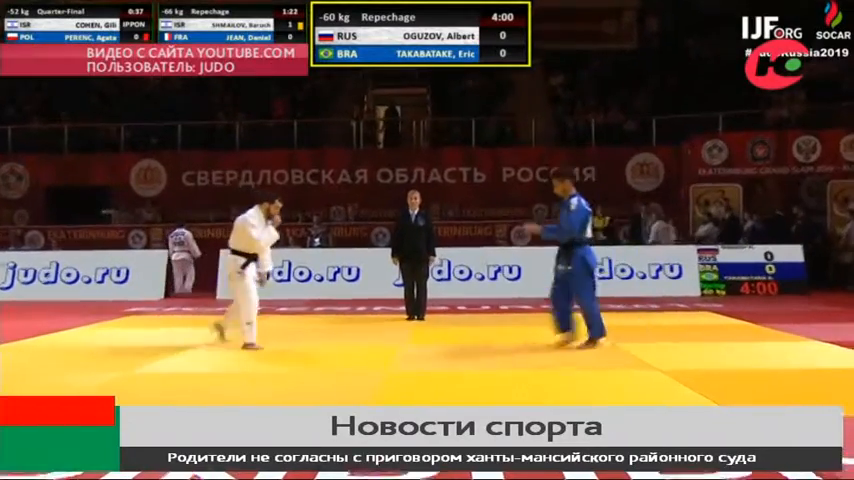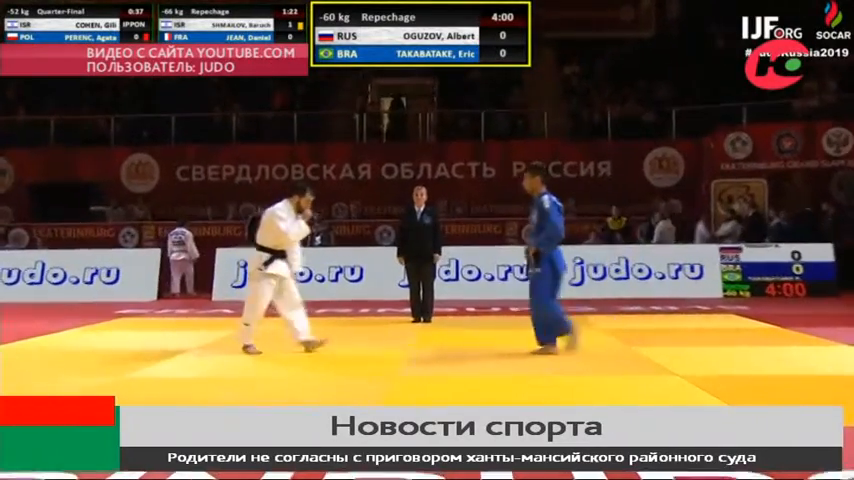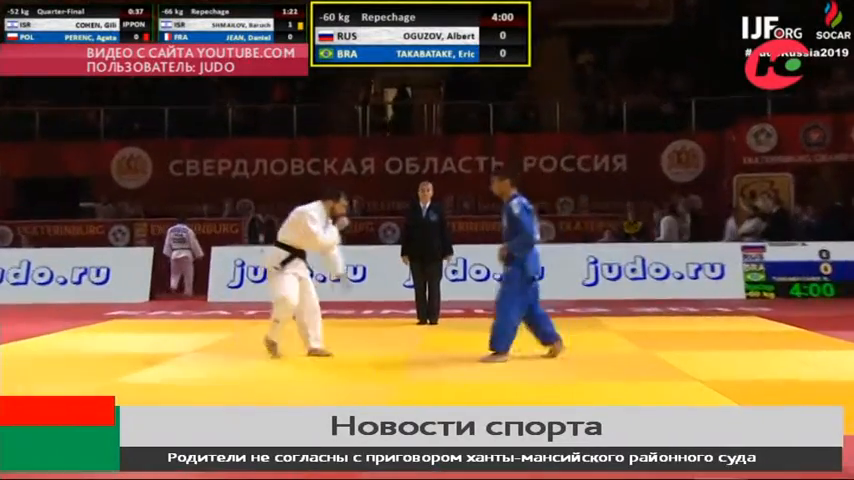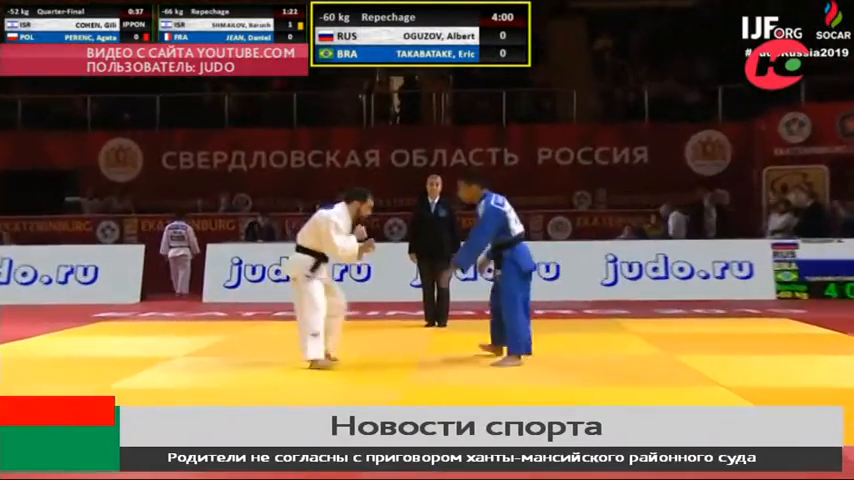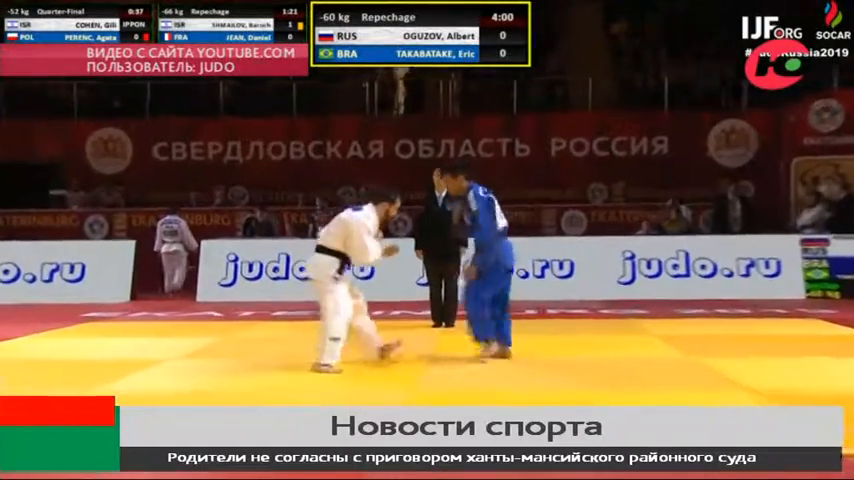
dt=0.3s
person 1, frame 1
left shoulder: (578, 205)
right shoulder: (568, 203)
left elbow: (568, 230)
right elbow: (563, 229)
left wrist: (541, 230)
right wrist: (542, 230)
left hip: (578, 256)
right hip: (567, 257)
left knee: (585, 298)
right knee: (559, 296)
left ankle: (596, 337)
right ankle: (568, 332)
person 1, frame 2
left shoulder: (548, 203)
right shoulder: (539, 202)
left elbow: (556, 231)
left wrist: (537, 245)
right wrist: (534, 246)
left hip: (548, 259)
right hip: (540, 259)
left knee: (544, 302)
right knee: (538, 304)
left ankle: (568, 333)
right ankle: (548, 343)
person 1, frame 3
left shoulder: (517, 206)
right shoulder: (513, 204)
left elbow: (527, 236)
left wrist: (508, 249)
right wrist: (508, 249)
left hip: (521, 262)
right hip: (522, 261)
left knee: (507, 306)
right knee: (529, 305)
left ankle: (500, 351)
right ankle: (554, 341)
person 1, frame 4
left shoulder: (488, 207)
right shoulder: (493, 200)
left elbow: (477, 240)
left wrist: (454, 265)
right wrist: (489, 258)
left hip: (512, 259)
right hip: (511, 256)
left knee: (512, 305)
right knee: (498, 302)
left ankle: (516, 353)
right ankle: (498, 345)
person 1, frame 5
left shoulder: (477, 199)
right shoulder: (470, 196)
left elbow: (488, 235)
right elbow: (477, 228)
left wrist: (476, 265)
right wrist: (459, 214)
left hip: (493, 255)
right hip: (498, 253)
left knee: (475, 298)
right knee: (497, 300)
left ankle: (488, 343)
right ankle: (503, 346)
person 2, frame 1
left shoulder: (262, 220)
right shoulder: (248, 219)
left elbow: (264, 246)
right elbow: (259, 244)
left wrist: (264, 271)
right wrist: (272, 227)
left hip: (249, 265)
right hip: (239, 265)
left knee: (248, 301)
right knee: (248, 303)
left ankle: (223, 325)
person 2, frame 2
left shoulder: (293, 214)
right shoulder: (276, 212)
left elbow: (293, 243)
right elbow: (288, 237)
left wrist: (294, 269)
right wrist: (303, 221)
left hip: (280, 263)
right hip: (265, 263)
left knee: (293, 302)
right knee: (256, 304)
left ankle: (306, 339)
right ankle: (247, 343)
person 2, frame 3
left shoulder: (325, 219)
right shoulder: (307, 213)
left elbow: (329, 247)
right elbow: (319, 241)
left wrist: (339, 272)
right wrist: (336, 228)
left hip: (297, 262)
right hip: (282, 260)
left knee: (309, 305)
right knee: (288, 300)
left ankle: (315, 346)
right ankle: (272, 338)
person 2, frame 4
left shoulder: (345, 218)
right shoulder: (332, 217)
left elbow: (343, 251)
right elbow: (337, 251)
left wrist: (361, 249)
right wrist: (355, 238)
left hip: (316, 266)
right hip: (305, 266)
left knee: (336, 305)
right knee: (314, 308)
left ankle: (326, 351)
right ankle: (315, 358)
person 2, frame 5
left shoulder: (365, 216)
right shoulder: (362, 220)
left elbow: (358, 251)
right elbow: (363, 256)
left wrist: (381, 251)
right wrist: (377, 245)
left hip: (333, 267)
right hip: (327, 267)
left knee: (355, 305)
right knee: (338, 311)
left ankle: (378, 347)
right ankle: (325, 362)
person 3, frame 1
left shoulder: (425, 216)
right shoulder: (402, 217)
left elbow: (431, 236)
right elbow: (396, 236)
left wrist: (432, 253)
right wrist: (394, 254)
left hip: (422, 256)
right hip: (405, 256)
left knee: (421, 285)
right knee: (408, 285)
left ankle: (420, 313)
right ankle: (410, 313)
person 3, frame 2
left shoulder: (431, 213)
right shoulder: (407, 214)
left elbow: (437, 234)
right elbow: (401, 235)
left wrist: (437, 251)
right wrist: (400, 253)
left hip: (428, 256)
right hip: (411, 256)
left knee: (428, 286)
right knee: (414, 286)
left ankle: (427, 315)
right ankle: (416, 315)
person 3, frame 3
left shoulder: (438, 210)
right shoulder: (412, 211)
left elbow: (445, 232)
right elbow: (406, 233)
left wrist: (448, 251)
right wrist: (404, 252)
left hip: (434, 255)
right hip: (416, 255)
left knee: (434, 286)
right knee: (419, 287)
left ankle: (433, 317)
right ankle: (422, 317)
person 3, frame 4
left shoulder: (447, 206)
right shoulder: (420, 206)
left elbow: (454, 229)
right elbow: (413, 230)
left wrist: (456, 249)
right wrist: (412, 250)
left hip: (443, 253)
right hip: (424, 253)
left knee: (443, 286)
right knee: (427, 287)
left ankle: (442, 319)
right ankle: (430, 319)
person 3, frame 5
right shoulder: (426, 200)
right elbow: (419, 223)
left wrist: (462, 244)
right wrist: (418, 246)
left hip: (451, 249)
right hip: (431, 247)
left knee: (450, 284)
right knee: (434, 284)
left ankle: (449, 318)
right ankle: (437, 318)
